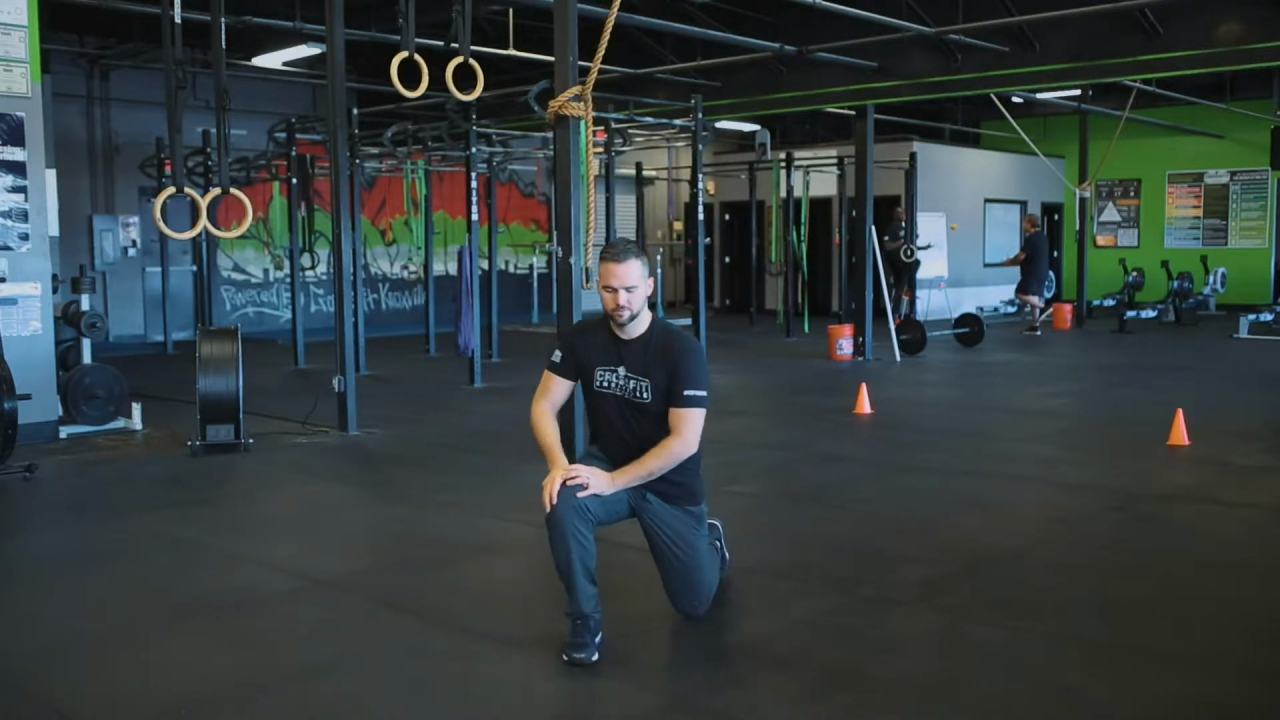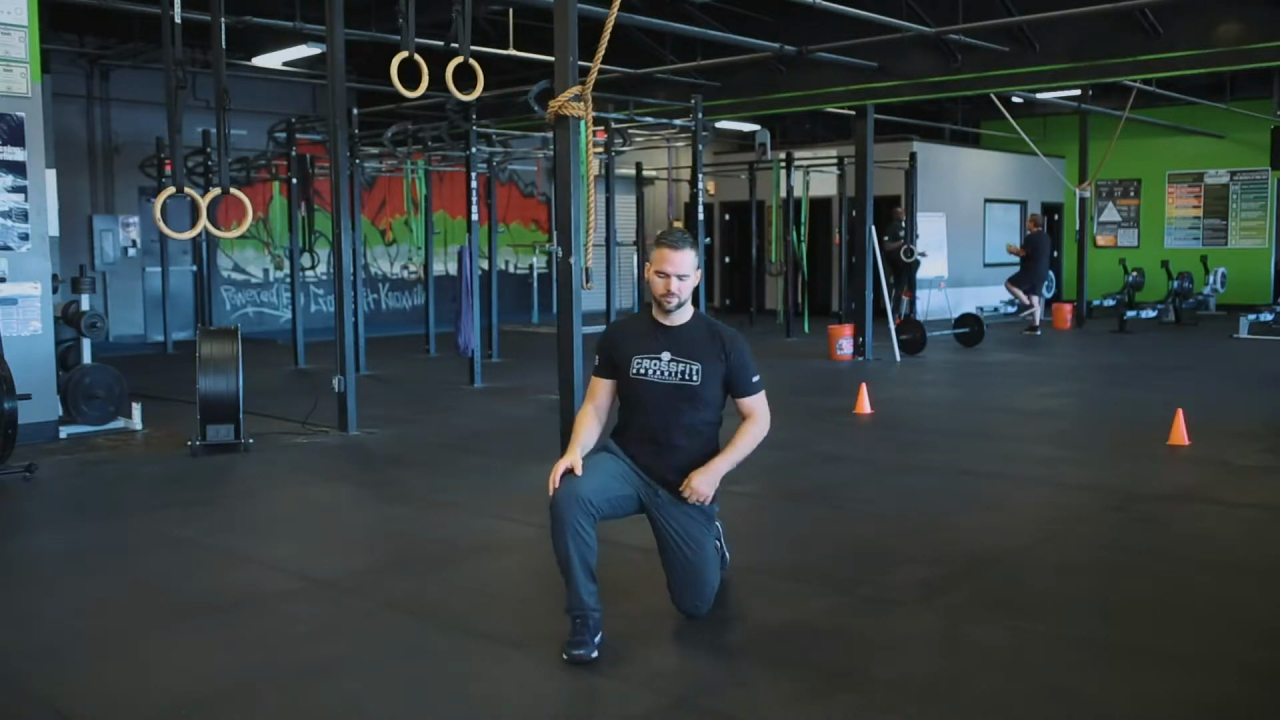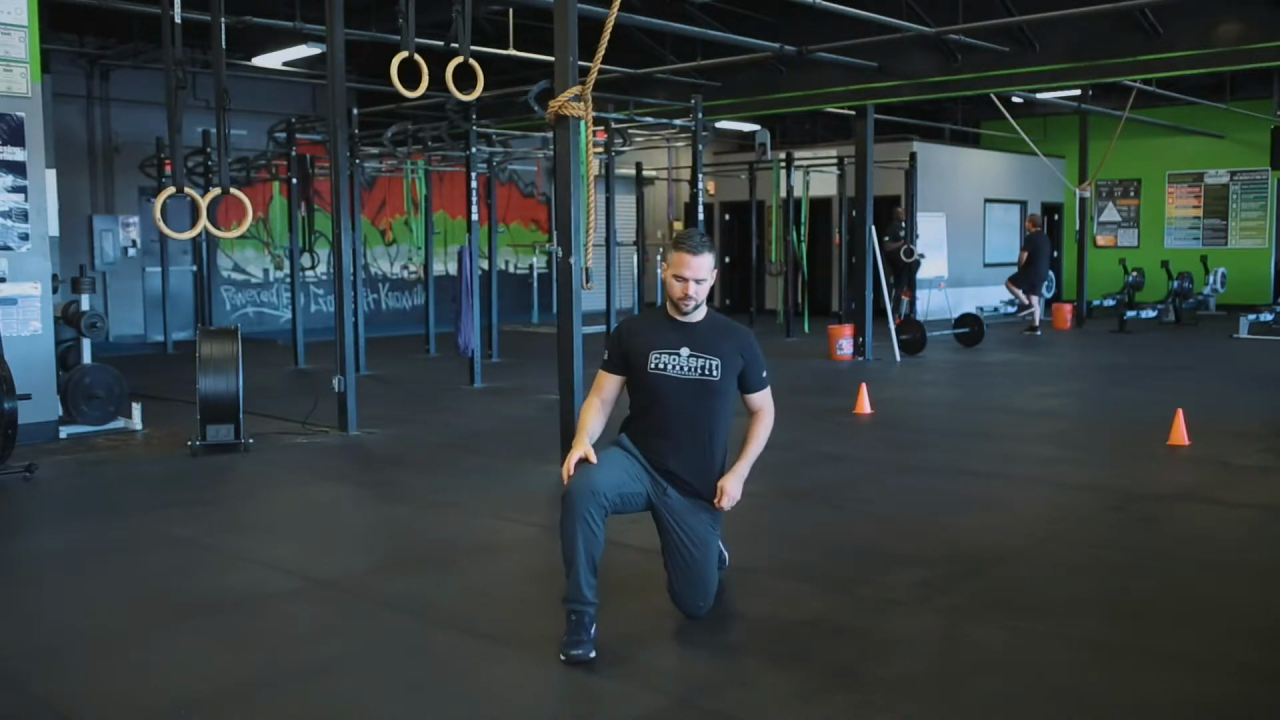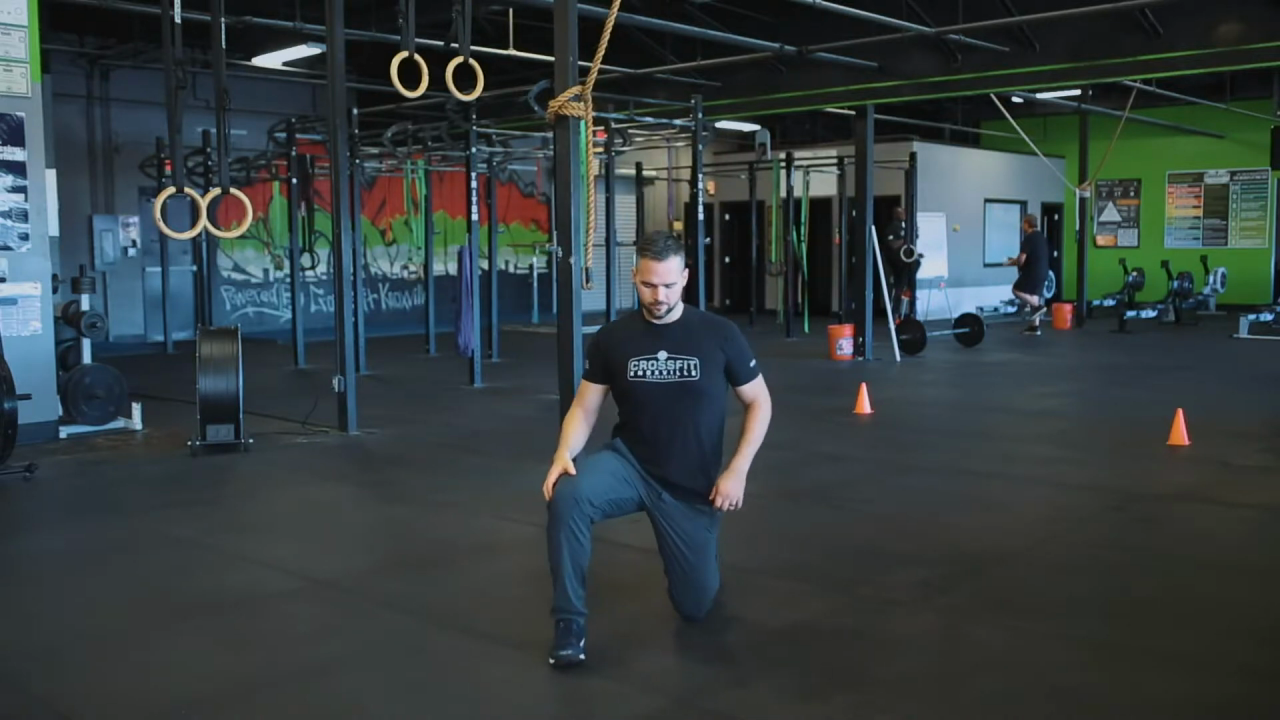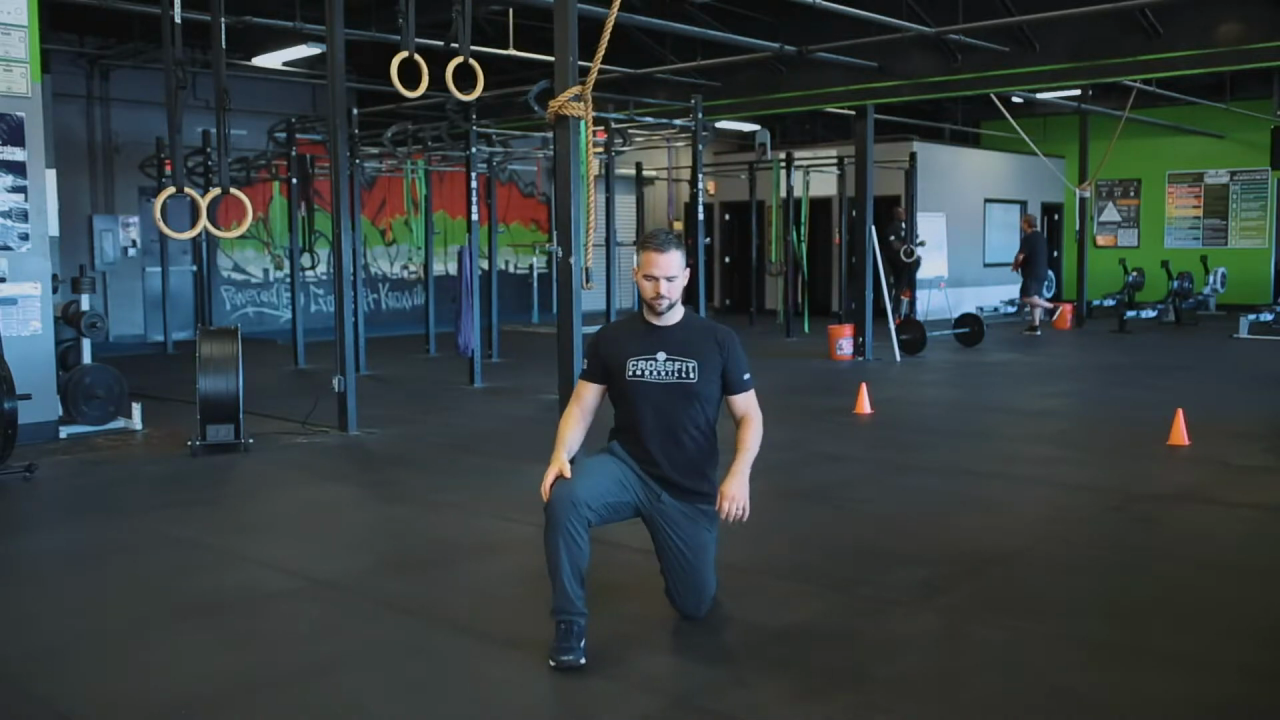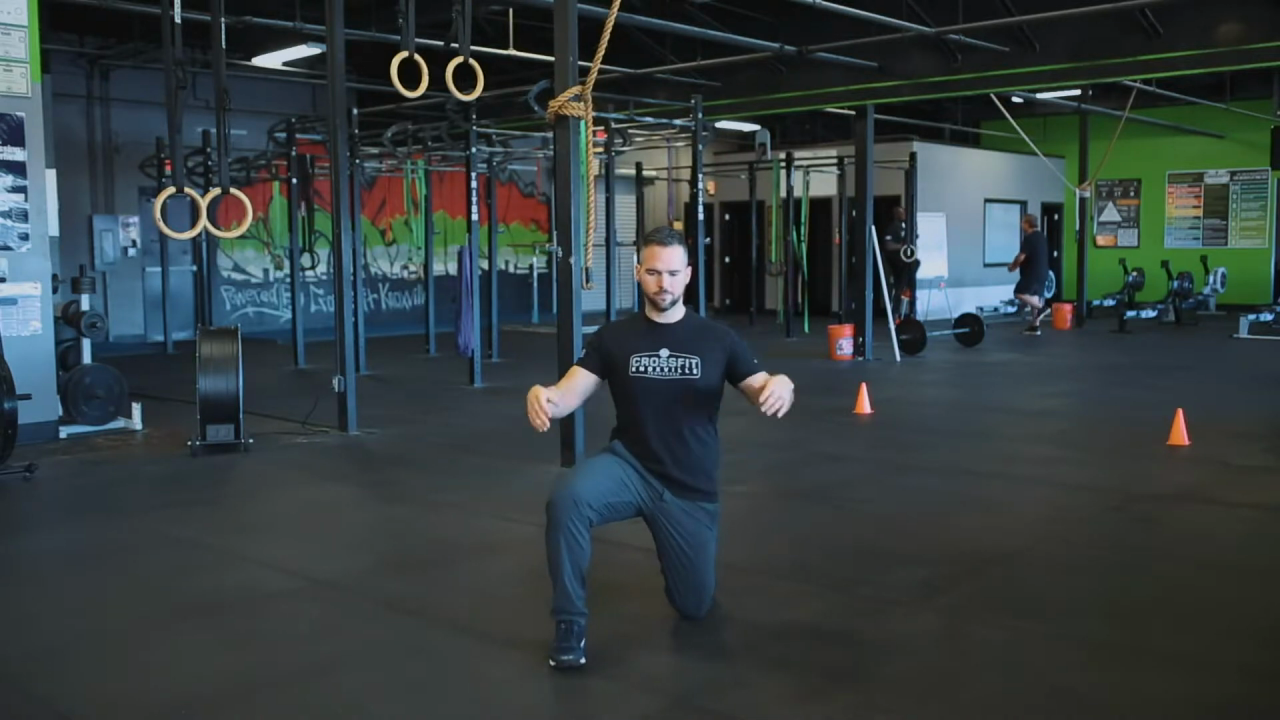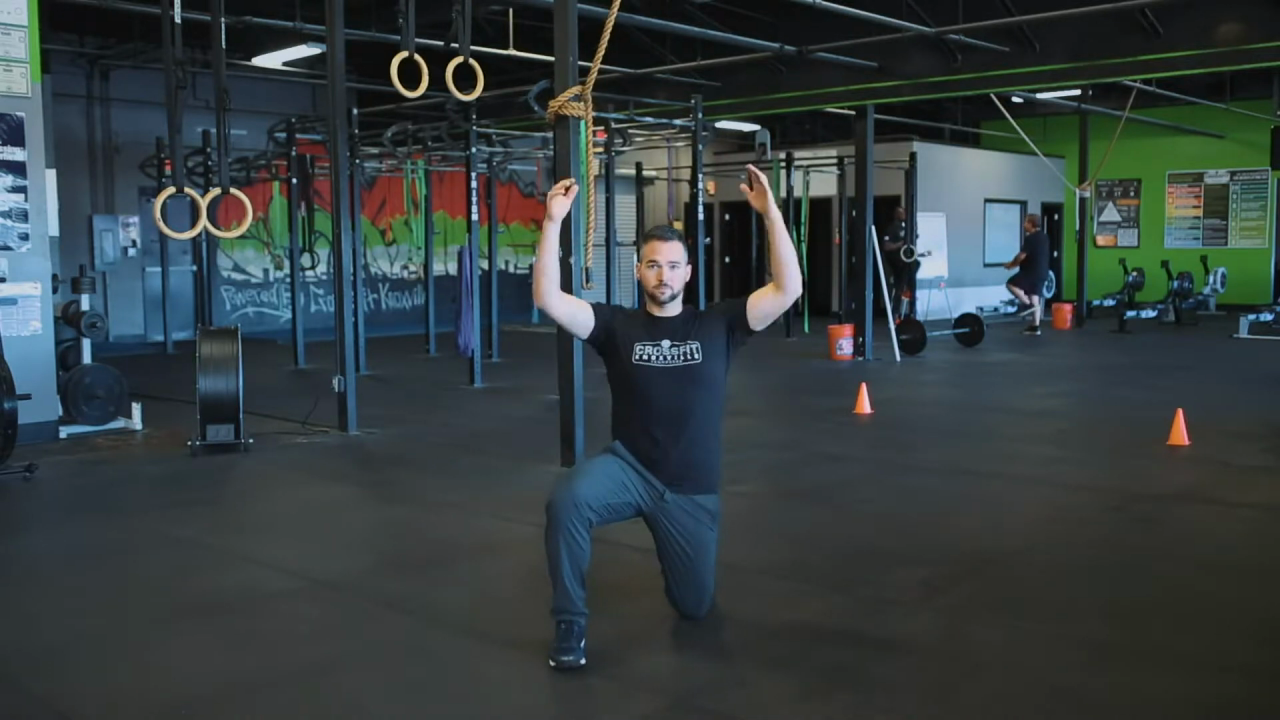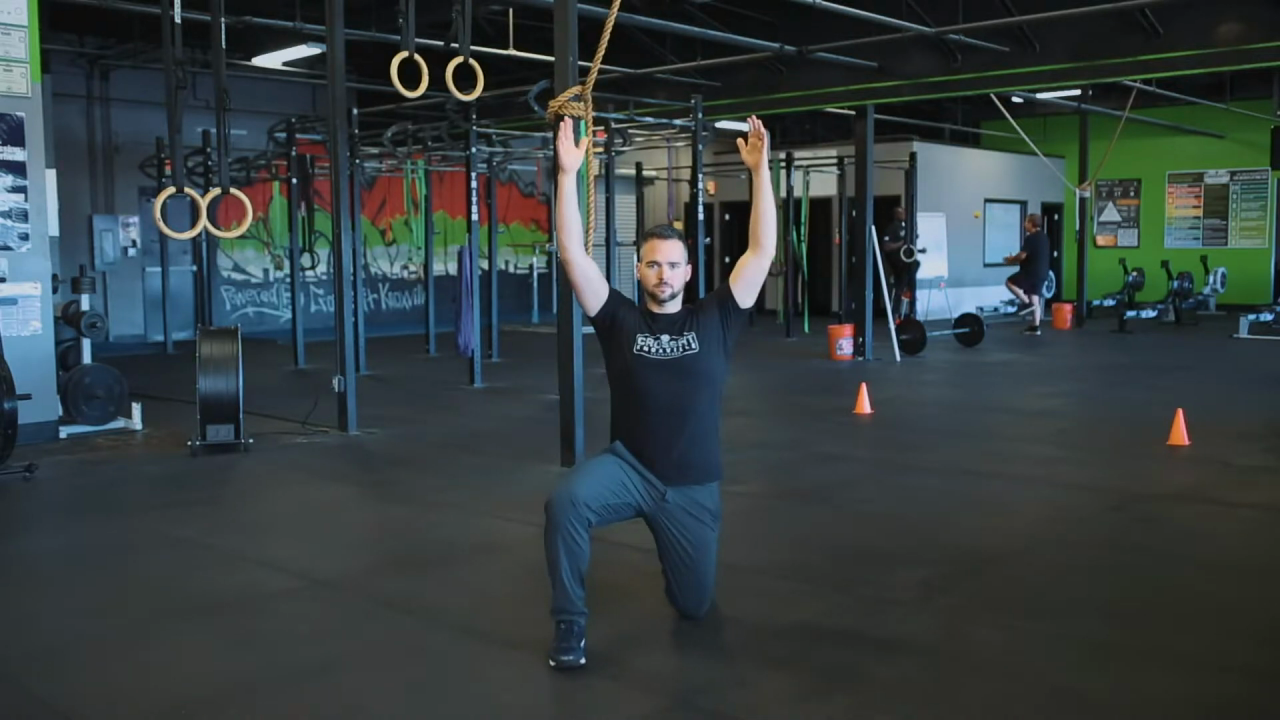
dt=0.4s
person 1, frame 1
left shoulder: (682, 349)
right shoulder: (582, 338)
left elbow: (686, 441)
right elbow: (544, 406)
left wrist: (614, 481)
right wrist: (558, 464)
left hip: (671, 483)
right hip: (608, 465)
left knee: (694, 603)
right knee: (562, 505)
left ankle: (710, 541)
right ankle: (585, 619)
person 1, frame 2
left shoulder: (724, 342)
right shoulder: (621, 334)
left elbow: (758, 419)
right elbow: (596, 406)
left wrist: (714, 471)
right wrist: (574, 452)
left hip: (690, 481)
right hip: (626, 461)
left knee: (696, 603)
right knee: (567, 498)
left ankle: (709, 540)
right ankle: (585, 618)
person 1, frame 3
left shoulder: (738, 340)
right shoulder: (633, 331)
left elbow: (763, 411)
right elbow: (601, 398)
left wrist: (739, 472)
right wrist: (582, 441)
left hip: (697, 484)
right hip: (635, 459)
left knee: (695, 604)
right knee: (582, 489)
left ankle: (708, 546)
right ankle: (581, 616)
person 1, frame 4
left shoulder: (720, 335)
right shoulder: (611, 339)
left elbow: (759, 403)
right elbow: (584, 409)
left wrist: (738, 469)
right wrist: (563, 455)
left hip: (692, 484)
right hip: (628, 462)
left knee: (695, 606)
right knee: (567, 495)
left ankle: (700, 549)
right ankle: (569, 623)
person 1, frame 5
left shoulder: (718, 341)
right shoulder: (610, 339)
left elbow: (749, 416)
right elbow: (581, 407)
left wrist: (739, 473)
right wrist: (560, 455)
left hip: (690, 486)
right hip: (625, 466)
left knee: (695, 606)
right knee: (563, 500)
left ankle: (680, 552)
right ankle: (569, 624)
person 1, frame 6
left shoulder: (718, 339)
right shoulder: (613, 337)
left elbow: (764, 393)
right elbow: (568, 395)
left wrist: (782, 386)
right wrist: (541, 395)
left hip: (691, 486)
right hip: (628, 466)
left knee: (694, 606)
right knee: (566, 500)
left ankle: (678, 556)
right ankle: (570, 624)
person 1, frame 7
left shoulder: (718, 323)
right shoulder: (616, 326)
left elbow: (789, 290)
right elbow: (548, 300)
left wrist: (769, 210)
right wrist: (552, 222)
left hip: (691, 488)
right hip: (628, 465)
left knee: (693, 606)
right knee: (566, 502)
left ankle: (674, 556)
right ankle: (569, 623)
person 1, frame 8
left shoulder: (715, 319)
right shoulder: (619, 319)
left elbow: (763, 251)
right elbow: (572, 253)
left wrist: (759, 169)
right wrist: (567, 173)
left hip: (692, 486)
right hip: (627, 467)
left knee: (694, 607)
right knee: (565, 502)
left ankle: (673, 549)
right ankle: (570, 624)
